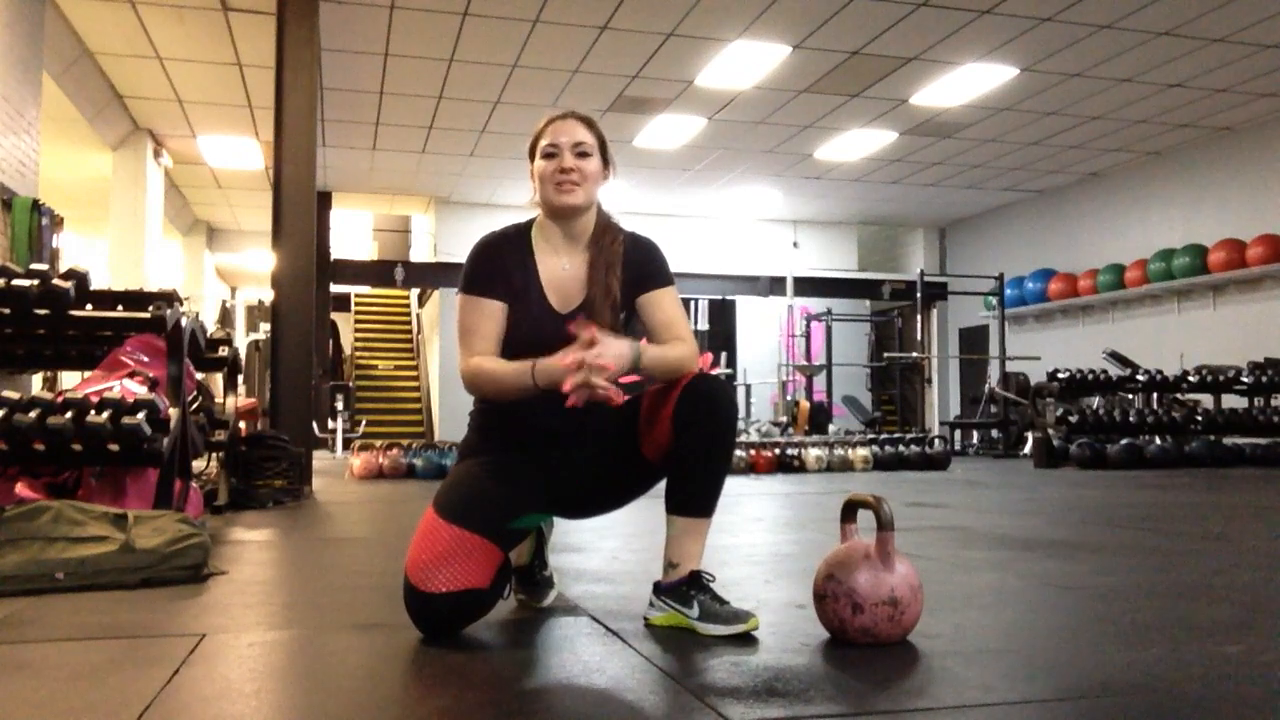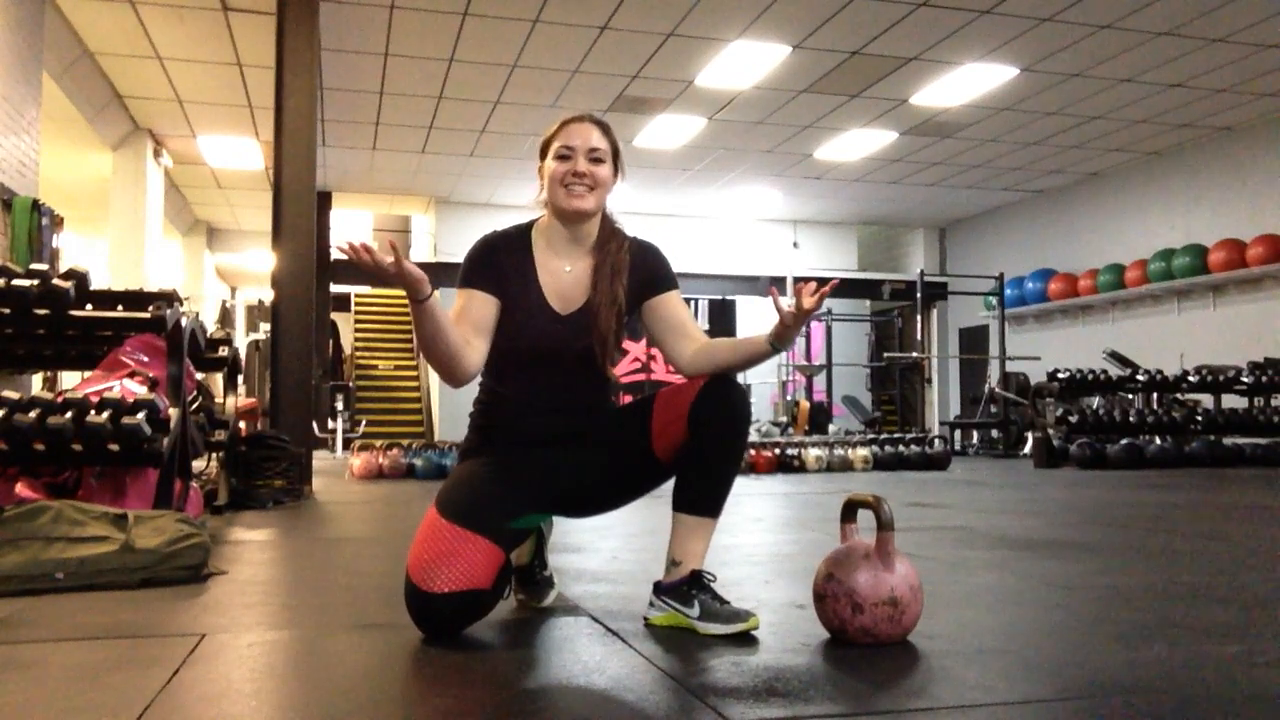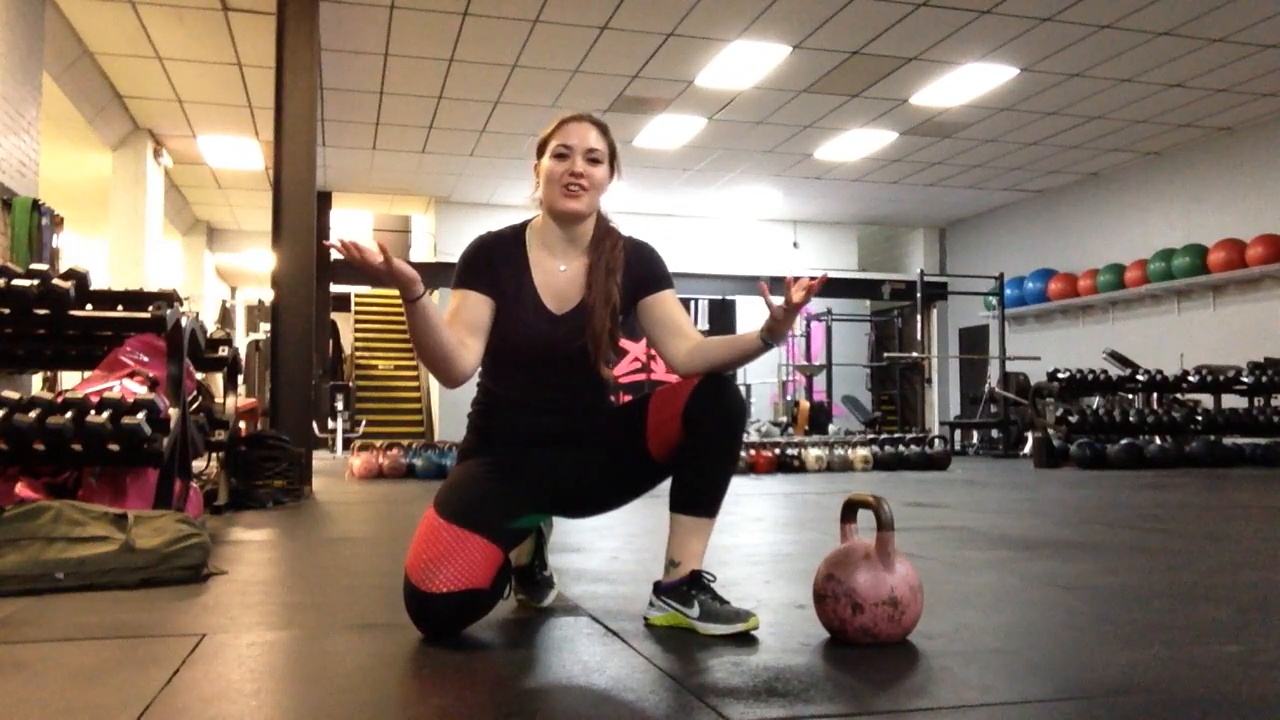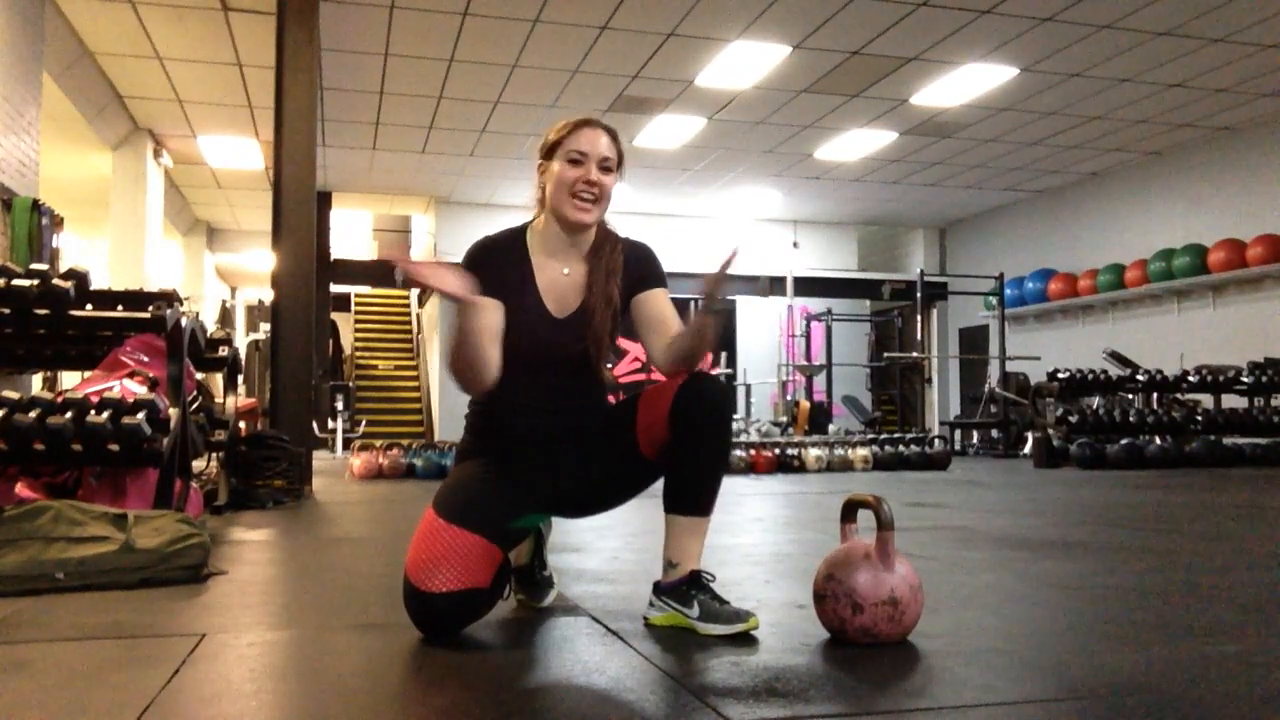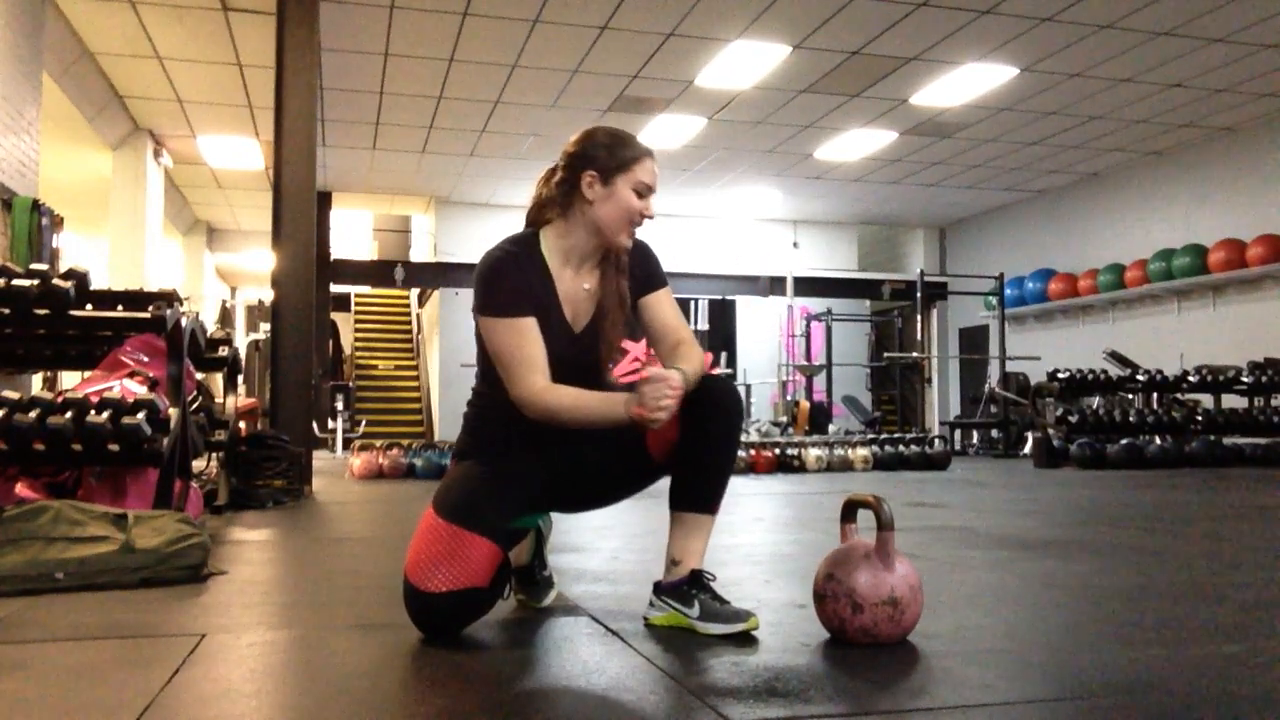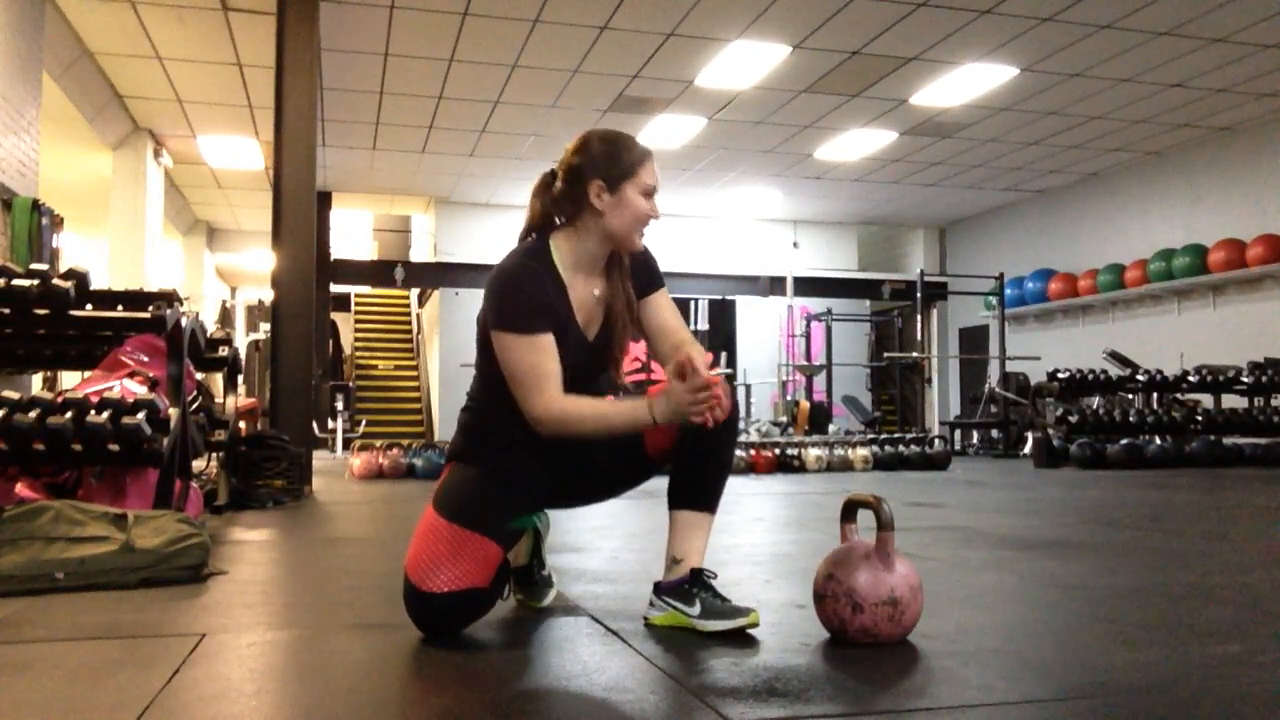
dt=0.7s
person 1, frame 1
left shoulder: (638, 255)
right shoulder: (496, 254)
left elbow: (684, 354)
right elbow: (475, 370)
left wrist: (627, 354)
right wrist: (547, 371)
left hip: (596, 447)
right hip: (507, 454)
left knee: (710, 398)
right knee: (435, 607)
left ankle: (678, 590)
right ankle: (524, 542)
person 1, frame 2
left shoulder: (639, 261)
right shoulder: (496, 254)
left elbow: (692, 354)
right elbow: (460, 366)
left wrist: (776, 339)
right wrist: (419, 292)
left hip: (596, 449)
right hip: (506, 456)
left knee: (723, 401)
right knee: (437, 607)
left ankle: (678, 590)
right ankle: (524, 544)
person 1, frame 3
left shoulder: (635, 261)
right shoulder: (491, 255)
left elbow: (687, 354)
right elbow: (455, 367)
left wrist: (769, 334)
right wrist: (412, 291)
left hip: (593, 449)
right hip: (503, 456)
left knee: (717, 401)
right knee: (437, 607)
left ankle: (679, 589)
right ankle: (523, 545)
person 1, frame 4
left shoulder: (632, 260)
right shoulder: (494, 256)
left elbow: (673, 358)
right elbow: (478, 377)
left wrist: (707, 312)
right wrist: (464, 307)
left hip: (592, 449)
right hip: (505, 456)
left knee: (705, 397)
right knee: (436, 608)
left ankle: (679, 589)
right ankle: (523, 542)
person 1, frame 5
left shoulder: (635, 261)
right shoulder: (507, 268)
left elbow: (684, 347)
right elbow: (532, 394)
left wrist: (674, 380)
right wrist: (633, 404)
left hip: (588, 448)
right hip: (505, 454)
left knee: (716, 399)
right knee: (436, 607)
left ankle: (679, 588)
right ankle: (522, 542)
person 1, frame 6
left shoulder: (634, 266)
right shoulder: (521, 280)
left elbow: (684, 347)
right elbow: (546, 410)
left wrist: (687, 376)
right wrist: (659, 405)
left hip: (584, 446)
right hip: (501, 455)
left knee: (711, 401)
right knee: (437, 608)
left ankle: (680, 589)
right ankle: (522, 542)
